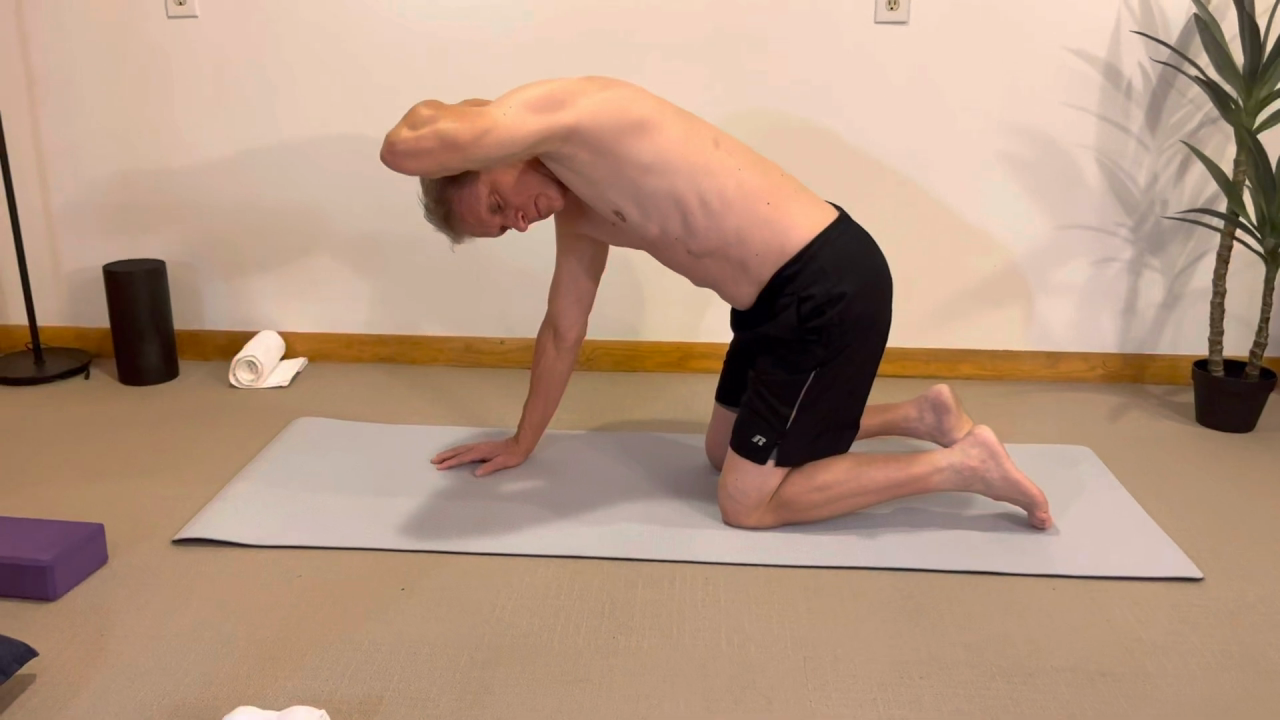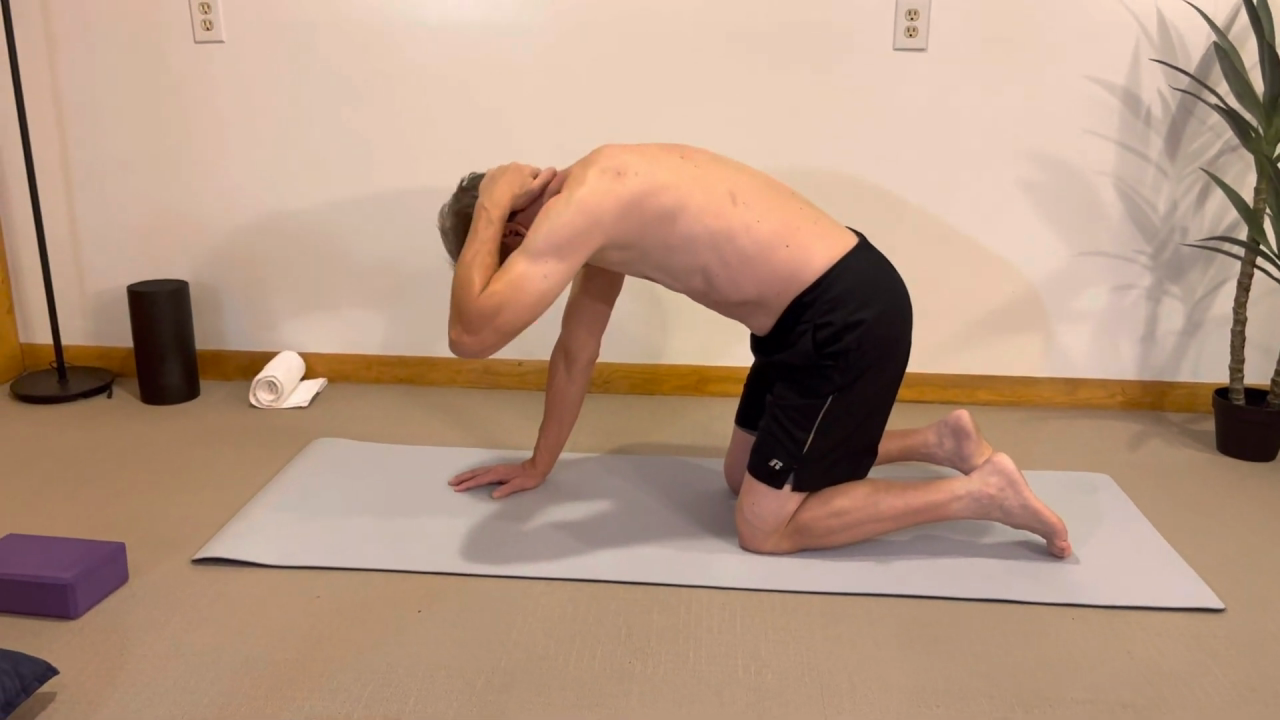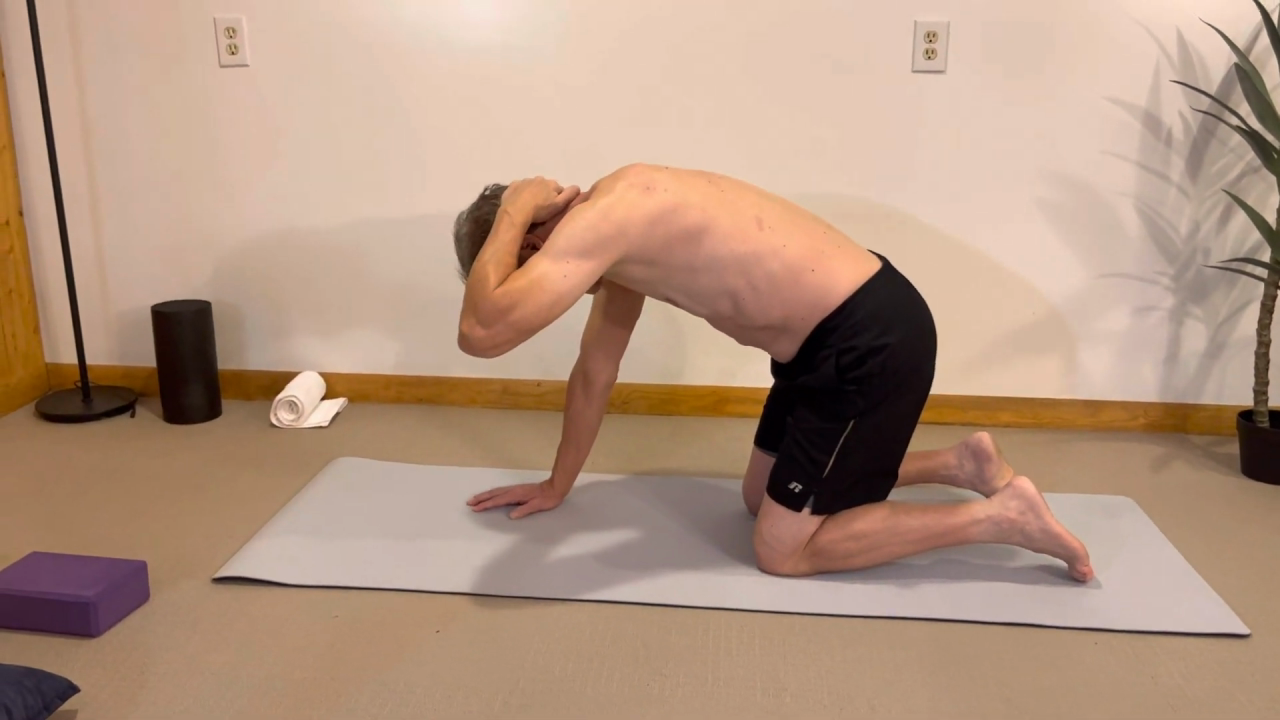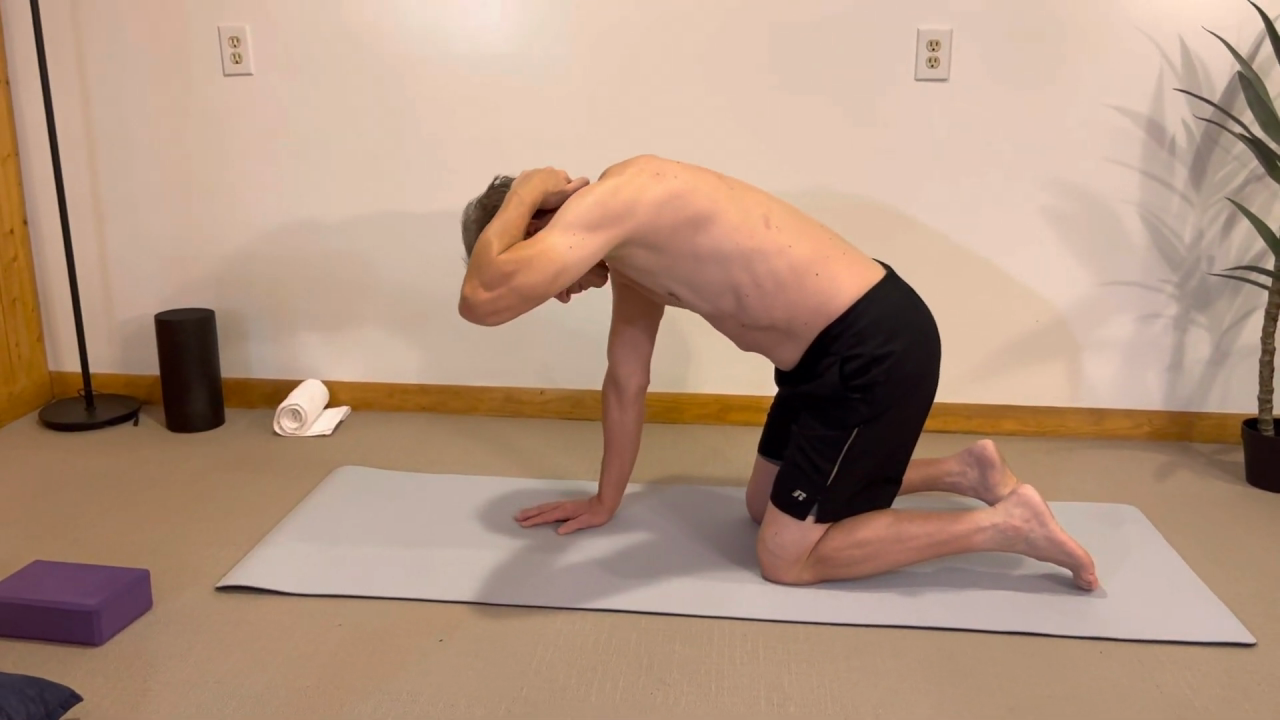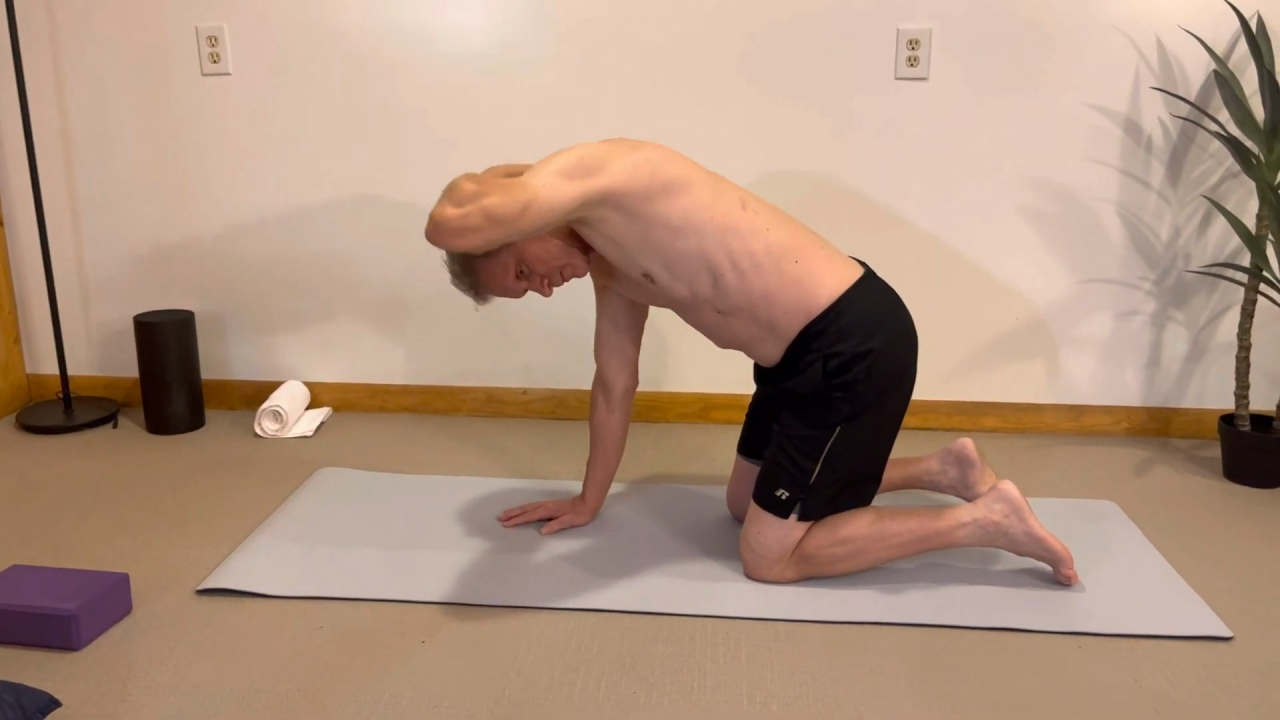
dt=1s
person 1, frame 1
left shoulder: (563, 106)
right shoulder: (577, 210)
left elbow: (405, 150)
right elbow: (562, 331)
left wrist: (462, 114)
right wrist: (521, 442)
left hip: (830, 289)
right hip: (784, 293)
left knee: (748, 503)
right knee: (725, 451)
left ankle: (963, 464)
right ankle: (920, 416)
person 1, frame 2
left shoulder: (580, 206)
right shoulder: (602, 214)
left elbow: (470, 337)
right elbow: (575, 351)
left wrist: (490, 201)
right wrist: (538, 465)
left hip: (848, 315)
right hip: (821, 305)
left knee: (765, 527)
right knee: (742, 474)
left ankle: (982, 492)
right ankle: (938, 440)
person 1, frame 3
left shoulder: (604, 217)
right shoulder: (620, 235)
left elbow: (481, 333)
right elbow: (594, 374)
left wrist: (514, 209)
right wrist: (557, 485)
left hip: (873, 341)
right hip: (842, 328)
left knee: (783, 548)
right knee: (763, 496)
left ankle: (1001, 515)
right ankle: (958, 462)
person 1, frame 4
left shoulder: (614, 199)
right shoulder: (627, 240)
left elbow: (483, 300)
right elbow: (626, 381)
left wrist: (524, 193)
right wrist: (605, 501)
left hip: (876, 349)
right hip: (839, 343)
left knee: (787, 557)
right knee: (765, 505)
left ankle: (1006, 524)
right ankle: (961, 471)
person 1, frame 5
left shoulder: (593, 169)
right shoulder: (610, 259)
left elbow: (450, 226)
right elbow: (615, 384)
left wrist: (499, 176)
right wrist: (587, 501)
left hip: (855, 345)
right hip: (808, 347)
left knee: (770, 556)
right knee: (747, 504)
left ankle: (985, 519)
right ankle: (942, 468)
